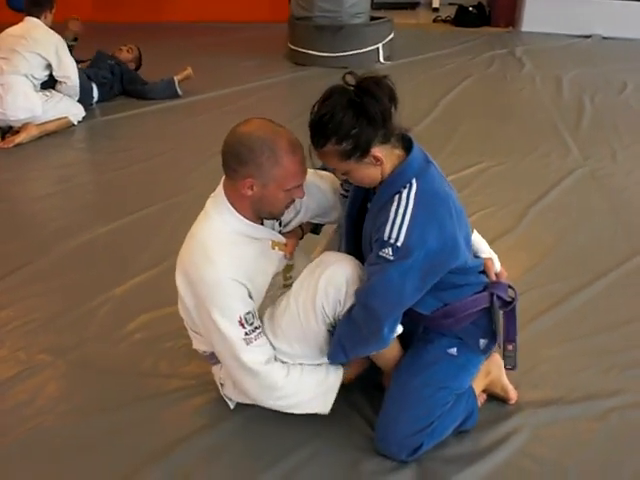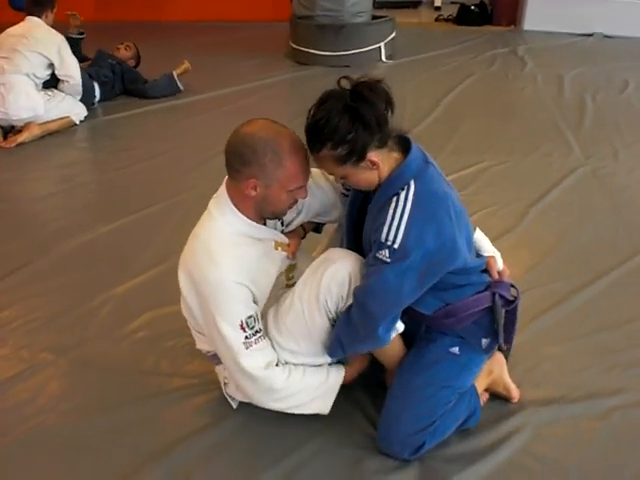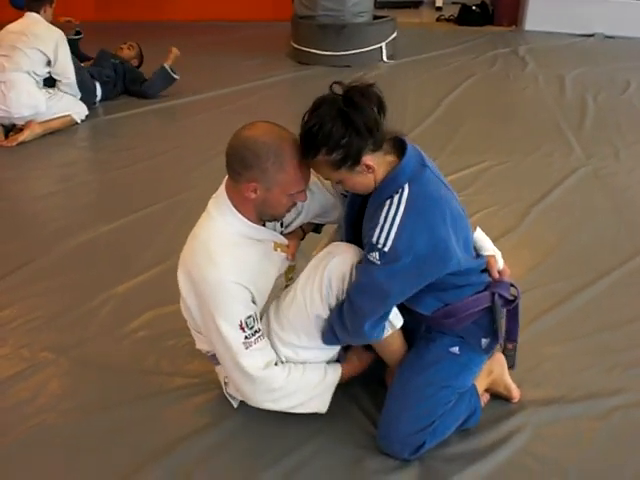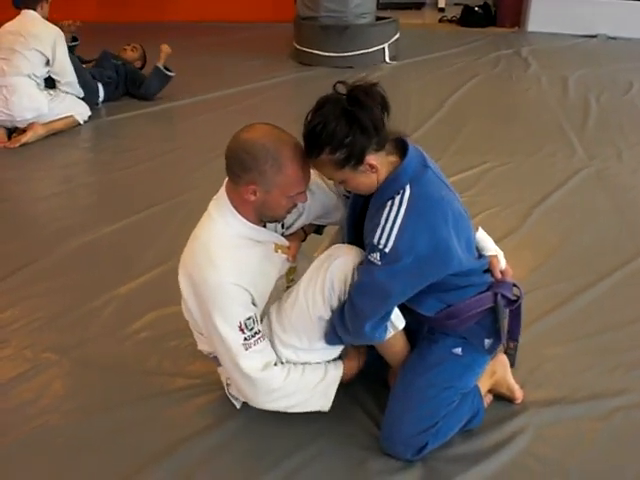
dt=0.2s
person 1, frame 1
left shoulder: (411, 219)
right shoulder: (398, 157)
left elbow: (374, 319)
left wrist: (329, 352)
left hip: (455, 324)
right hip: (414, 298)
left knee: (396, 442)
left ankle: (480, 374)
person 1, frame 2
left shoulder: (410, 220)
right shoulder: (399, 156)
left elbow: (371, 319)
left wrist: (329, 348)
left hip: (457, 324)
right hip: (417, 299)
left knee: (398, 441)
left ankle: (482, 373)
person 1, frame 3
left shoulder: (405, 224)
right shoulder: (398, 156)
left elbow: (361, 318)
left wrist: (322, 334)
left hip: (458, 324)
right hip: (419, 298)
left knee: (399, 440)
left ankle: (482, 373)
person 1, frame 4
left shoulder: (407, 225)
right shoulder: (402, 157)
left elbow: (363, 318)
left wrist: (327, 334)
left hip: (461, 324)
right hip: (422, 297)
left knee: (401, 441)
left ankle: (485, 375)
person 2, frame 1
left shoulder: (273, 185)
right shoulder: (215, 266)
right elbow: (260, 381)
right wrist: (344, 374)
right hip: (253, 371)
right knee: (338, 274)
person 2, frame 2
left shoulder: (275, 185)
right shoulder: (219, 267)
right elbow: (260, 381)
right wrist: (345, 374)
right hip: (257, 370)
right knee: (342, 269)
person 2, frame 3
left shoulder: (270, 186)
right shoulder: (219, 268)
right elbow: (259, 384)
right wrist: (343, 372)
left hip: (282, 310)
right hip: (257, 366)
right knee: (343, 262)
person 2, frame 4
left shoulder: (272, 186)
right shoulder: (219, 269)
right elbow: (259, 385)
right wrist: (344, 370)
left hip: (284, 312)
right hip: (261, 367)
right knee: (346, 264)
person 3, frame 1
right shoulder: (50, 37)
right elbow: (70, 80)
right wrist: (61, 100)
right hip: (17, 103)
right knee: (76, 111)
right ankle: (33, 130)
person 3, frame 2
right shoulder: (52, 36)
right elbow: (72, 78)
right wrist: (63, 99)
right hip: (19, 102)
right knee: (78, 110)
right ankle: (36, 129)
person 3, frame 3
right shoulder: (52, 33)
right elbow: (66, 77)
right wrist: (71, 98)
right hip: (21, 100)
right knee: (79, 109)
right ankle: (36, 128)
person 3, frame 4
right shoulder: (50, 31)
right elbow: (65, 76)
right wrist: (76, 95)
right hip: (23, 101)
right knee: (81, 110)
right ankle: (39, 130)
person 4, frame 1
left shoulder: (124, 72)
right shoulder: (99, 61)
left elbow: (147, 91)
left wrist: (178, 78)
right wrist: (70, 35)
left hip: (86, 88)
person 4, frame 2
left shoulder: (125, 71)
right shoulder: (99, 61)
left elbow: (148, 89)
right elbow: (73, 56)
left wrist: (177, 73)
right wrist: (74, 29)
left hip: (88, 88)
person 4, frame 3
left shoulder: (127, 70)
right shoulder: (101, 60)
left elbow: (147, 89)
right elbow: (74, 54)
left wrist: (168, 63)
right wrist: (72, 31)
left hip: (90, 87)
person 4, frame 4
left shoulder: (130, 71)
right shoulder: (103, 61)
left elbow: (147, 91)
right elbow: (75, 62)
left wrist: (161, 61)
right wrist: (68, 35)
